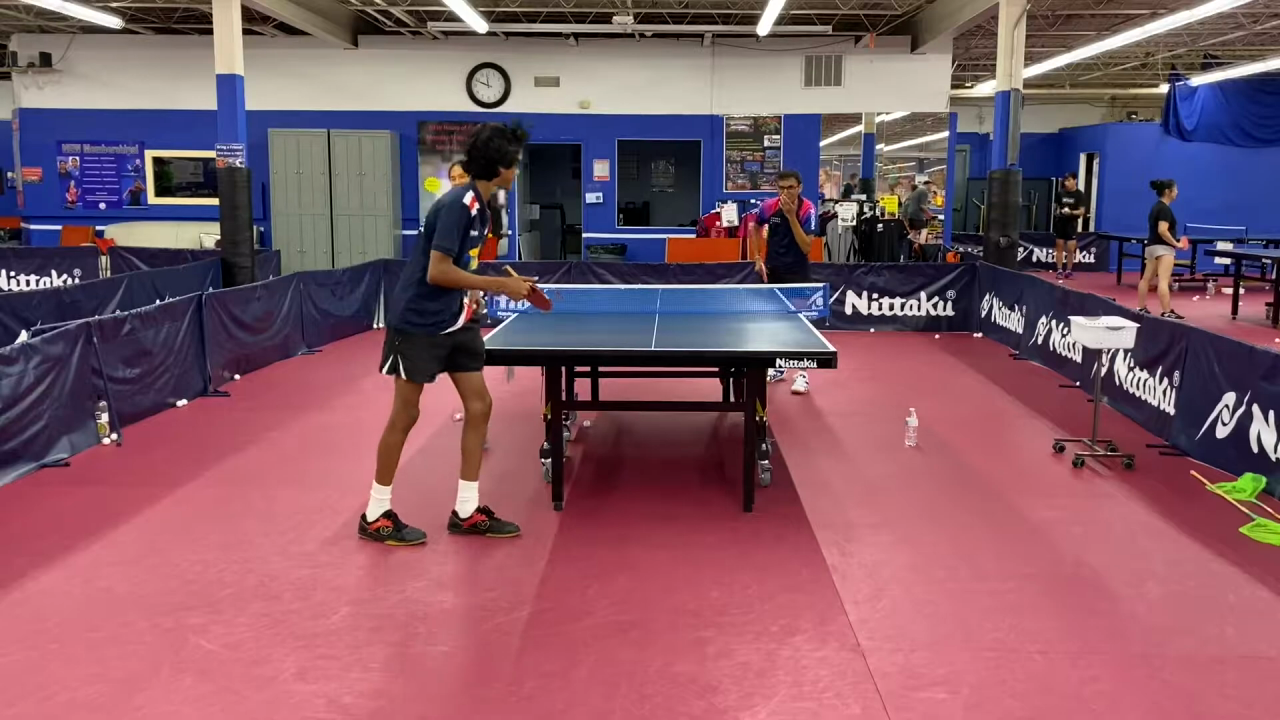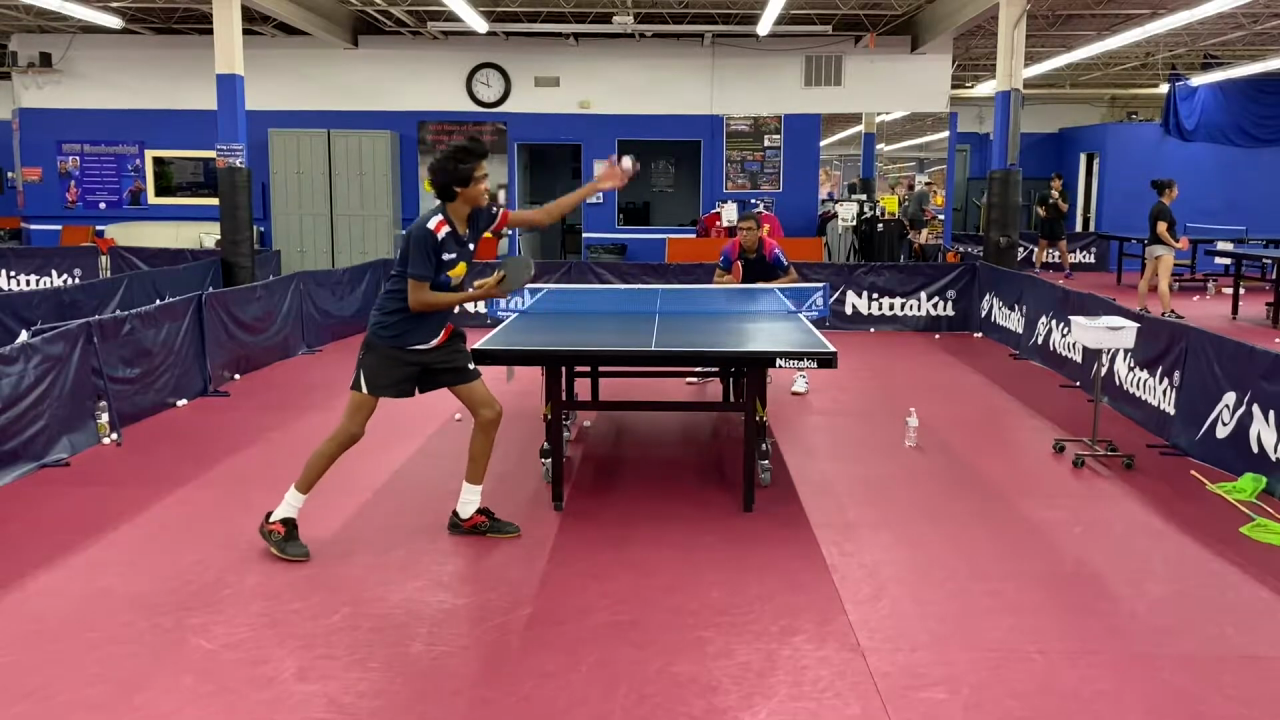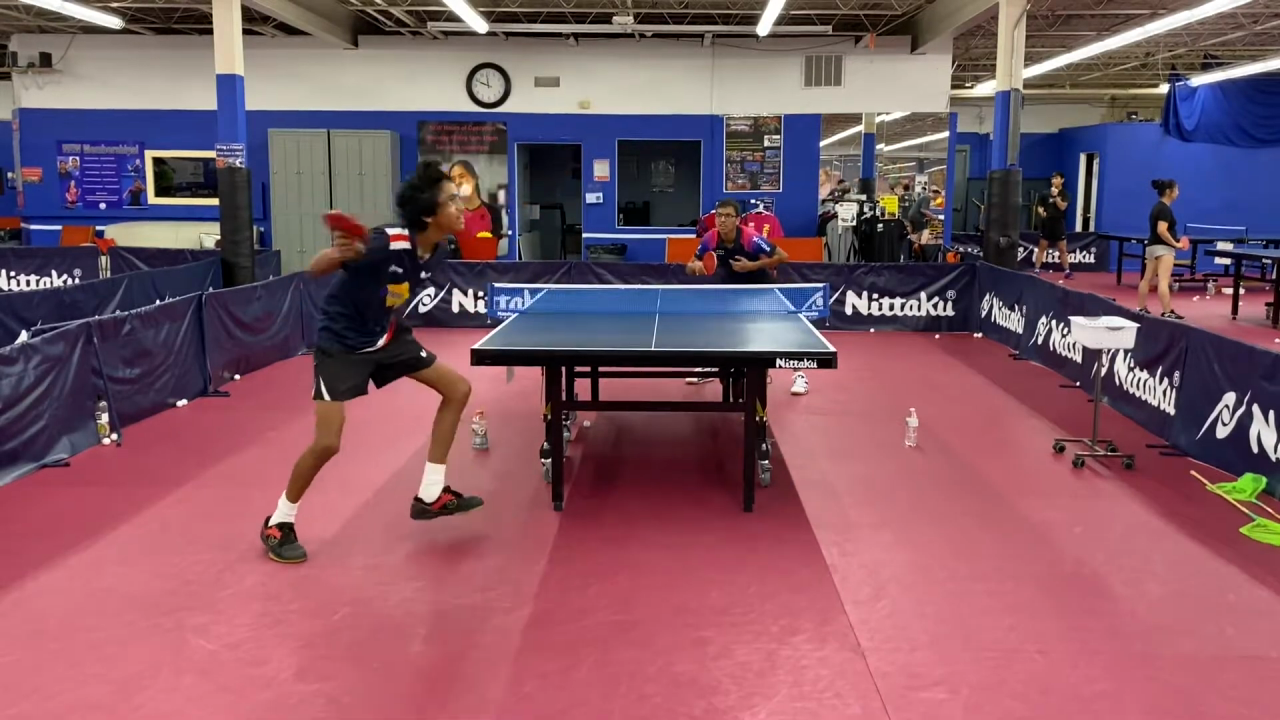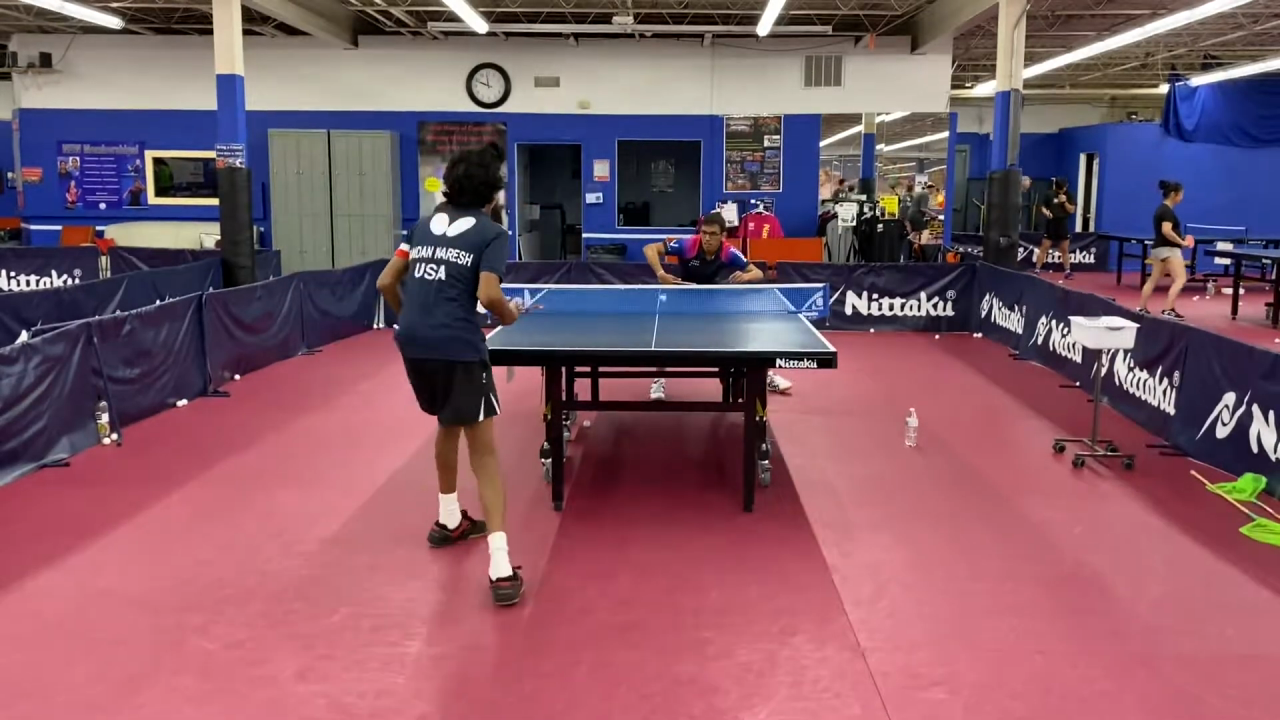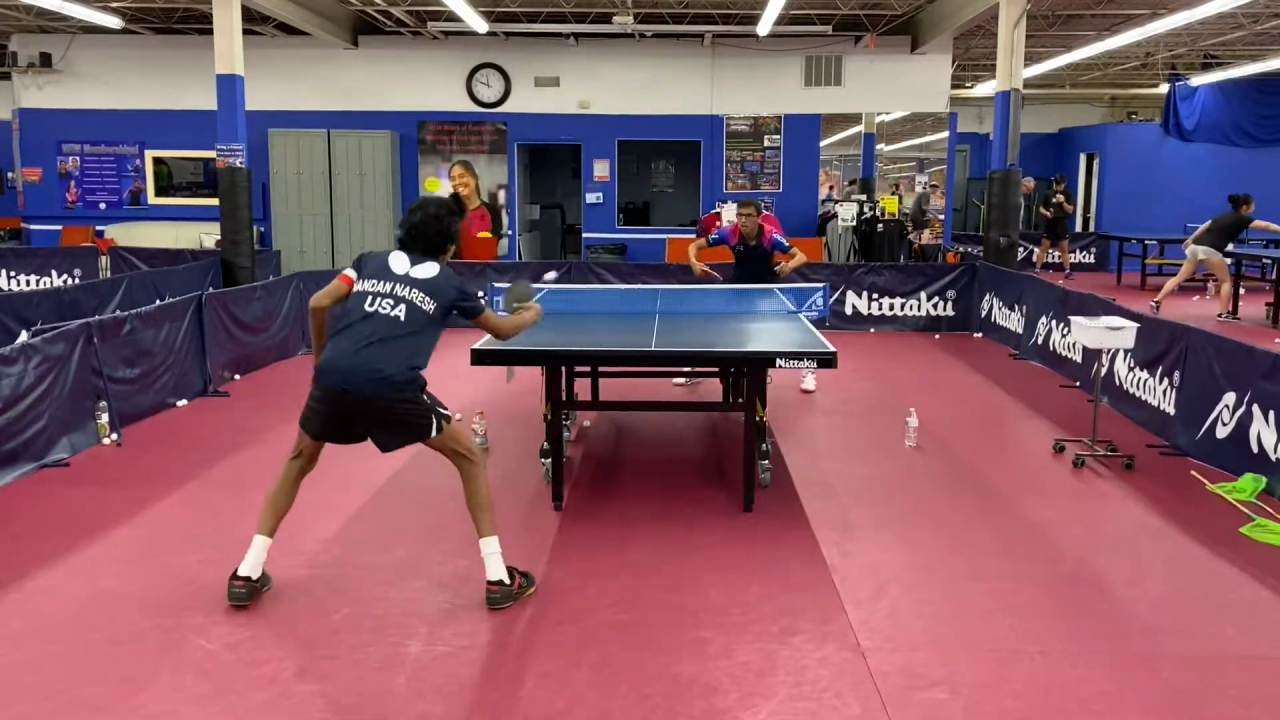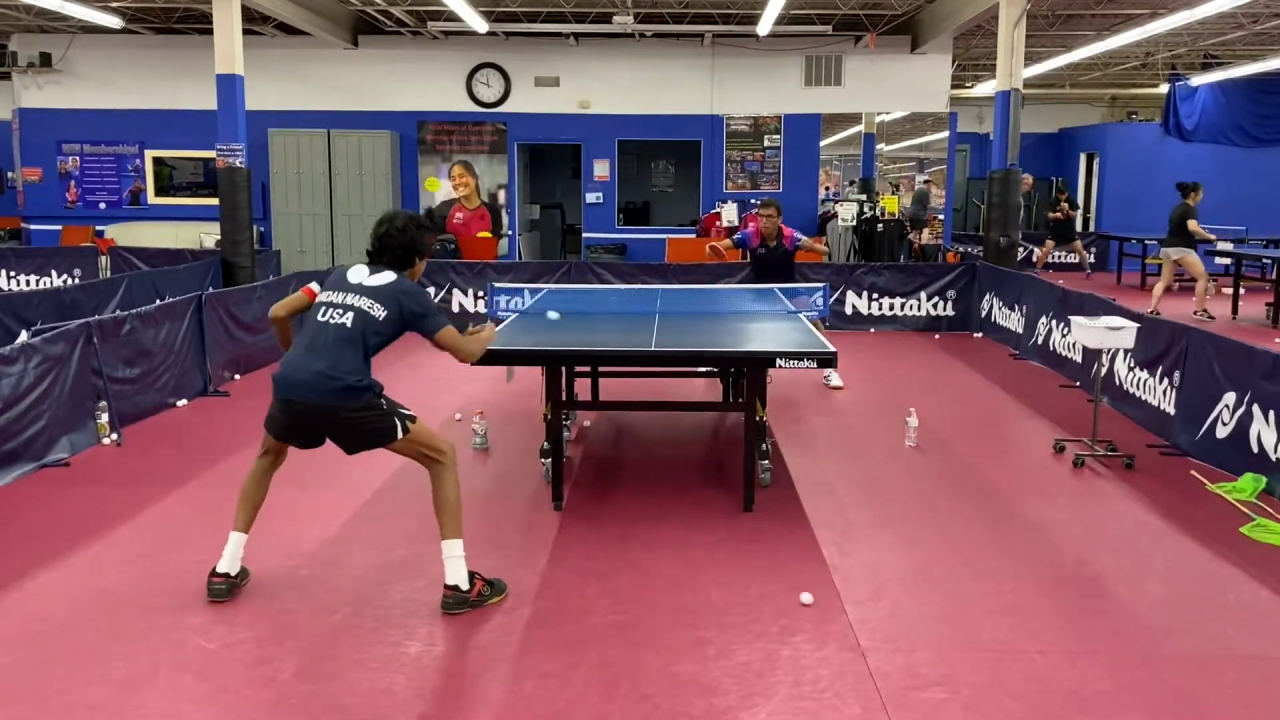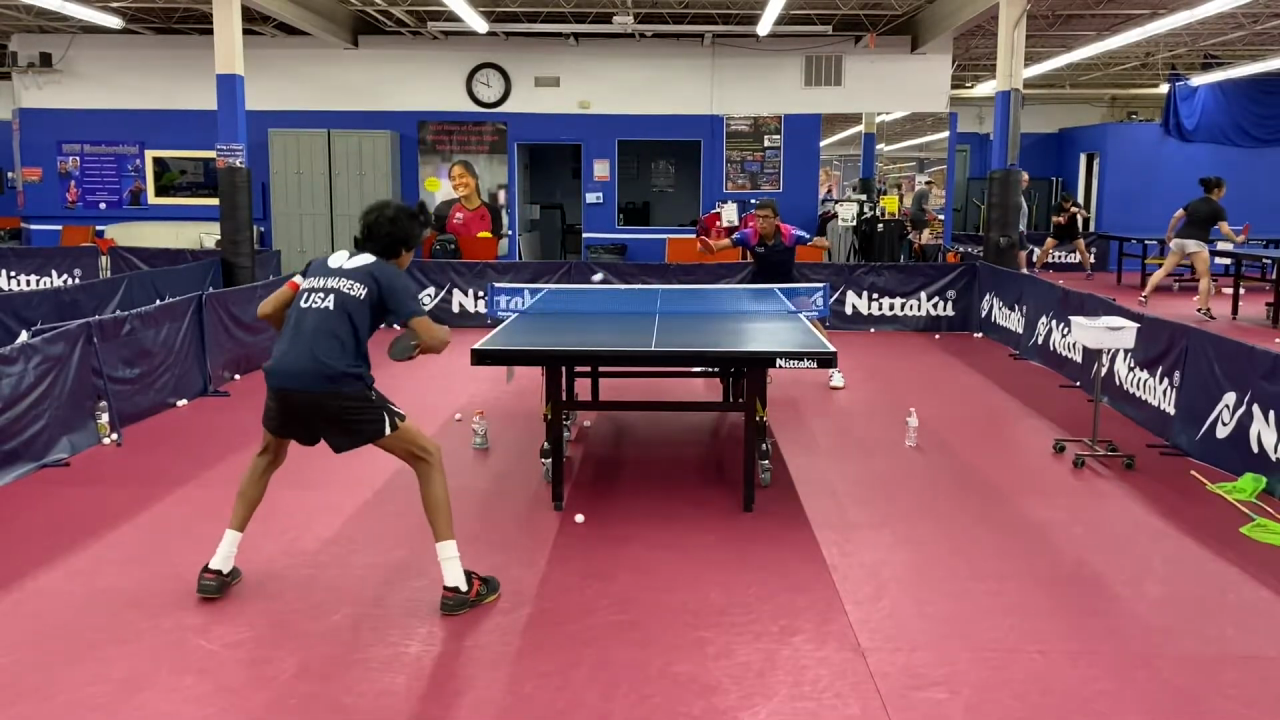
dt=0.7s
person 1, frame 1
left shoulder: (477, 204)
right shoulder: (457, 206)
right elbow: (437, 272)
left wrist: (504, 286)
right wrist: (499, 285)
left hip: (453, 321)
right hip: (417, 322)
left knee: (479, 407)
right knee: (405, 415)
left ankle: (467, 511)
right ankle: (376, 514)
person 1, frame 2
left shoulder: (476, 218)
right shoulder: (425, 232)
left elbow: (537, 217)
right elbow: (416, 299)
left wrist: (593, 188)
right wrist: (475, 293)
left hip: (439, 339)
right hip: (391, 340)
left knee: (489, 413)
right knee: (350, 430)
left ankle: (467, 513)
right ankle: (281, 517)
person 1, frame 3
left shoulder: (439, 247)
right shoulder: (386, 242)
right elbow: (316, 267)
right wrist: (342, 252)
left hip: (384, 335)
right hip: (341, 342)
left knee: (458, 388)
right knee: (327, 442)
left ankle: (431, 494)
right ankle: (279, 523)
person 1, frame 4
left shoulder: (422, 226)
right shoulder: (492, 234)
left elbow: (385, 284)
right elbow: (491, 295)
right wrist: (509, 314)
left hip: (412, 344)
right hip: (458, 348)
left knee: (450, 424)
right knee: (485, 453)
left ankle: (449, 519)
right ankle: (500, 569)
person 1, frame 5
left shoulder: (370, 261)
right shoulder: (449, 283)
left elbow: (317, 305)
right elbow: (503, 329)
left wrist: (321, 352)
right wrist: (531, 314)
left hip: (334, 375)
right hip: (391, 387)
left knee: (300, 459)
right knee: (469, 458)
left ankle: (248, 572)
right ankle: (498, 577)
person 1, frame 6
left shoulder: (337, 276)
right shoulder: (409, 295)
left elbow: (278, 314)
right elbow: (465, 353)
right wrist: (486, 333)
left hip: (290, 387)
right hip: (345, 398)
left knee: (268, 457)
right knee: (441, 456)
left ankle: (227, 569)
right ankle: (459, 582)
person 1, frame 7
left shoulder: (322, 263)
right shoulder: (388, 277)
left elbow: (266, 312)
right elbow: (434, 342)
right wrist: (446, 334)
left hip: (282, 378)
right hip: (338, 385)
left knee: (268, 455)
right knee: (428, 457)
left ankle: (218, 568)
right ankle: (455, 582)
person 2, frame 1
left shoulder: (808, 210)
right shoulder: (769, 206)
left elbow: (807, 247)
right elbow: (756, 227)
left wrist: (791, 216)
right wrist: (758, 257)
left hip: (797, 272)
right hip: (772, 270)
left ankle: (801, 373)
right ankle: (778, 366)
person 2, frame 2
left shoulder: (771, 248)
right shoulder: (730, 249)
left elbow: (794, 277)
right elbow: (716, 280)
left wrist: (769, 285)
right wrist: (725, 281)
left ankle: (800, 375)
right ankle: (710, 366)
person 2, frame 3
left shoulder: (751, 238)
right shoulder: (710, 239)
left elbow: (782, 256)
right elbow: (689, 267)
left wrist: (751, 266)
right wrist: (696, 266)
left hip: (759, 284)
right hip: (731, 284)
left ankle: (799, 375)
right ankle: (709, 367)
person 2, frame 4
left shoulder: (729, 253)
right shoulder: (687, 245)
left elbow: (759, 274)
right elbow: (650, 249)
left wrist: (745, 277)
right wrist: (660, 273)
left ankle: (766, 376)
right ankle: (659, 380)
person 2, frame 5
left shoulder: (771, 235)
right shoulder: (729, 232)
left elbow: (800, 257)
right elbow: (695, 245)
left wrist: (790, 265)
right wrist: (693, 262)
left hip: (768, 286)
right hip: (739, 285)
left ankle: (807, 372)
person 2, frame 6
left shoulder: (791, 236)
right shoulder: (750, 235)
left elbow: (824, 251)
right elbow: (718, 246)
left wrist: (811, 246)
right wrist: (712, 249)
left hip: (787, 287)
left knee: (813, 321)
left ankle: (829, 370)
person 2, frame 7
left shoulder: (790, 234)
right shoulder: (748, 235)
left elbow: (825, 244)
right elbow: (718, 245)
left wrist: (821, 242)
left hip: (788, 286)
right hip: (759, 286)
left knee: (811, 321)
left ankle: (833, 369)
